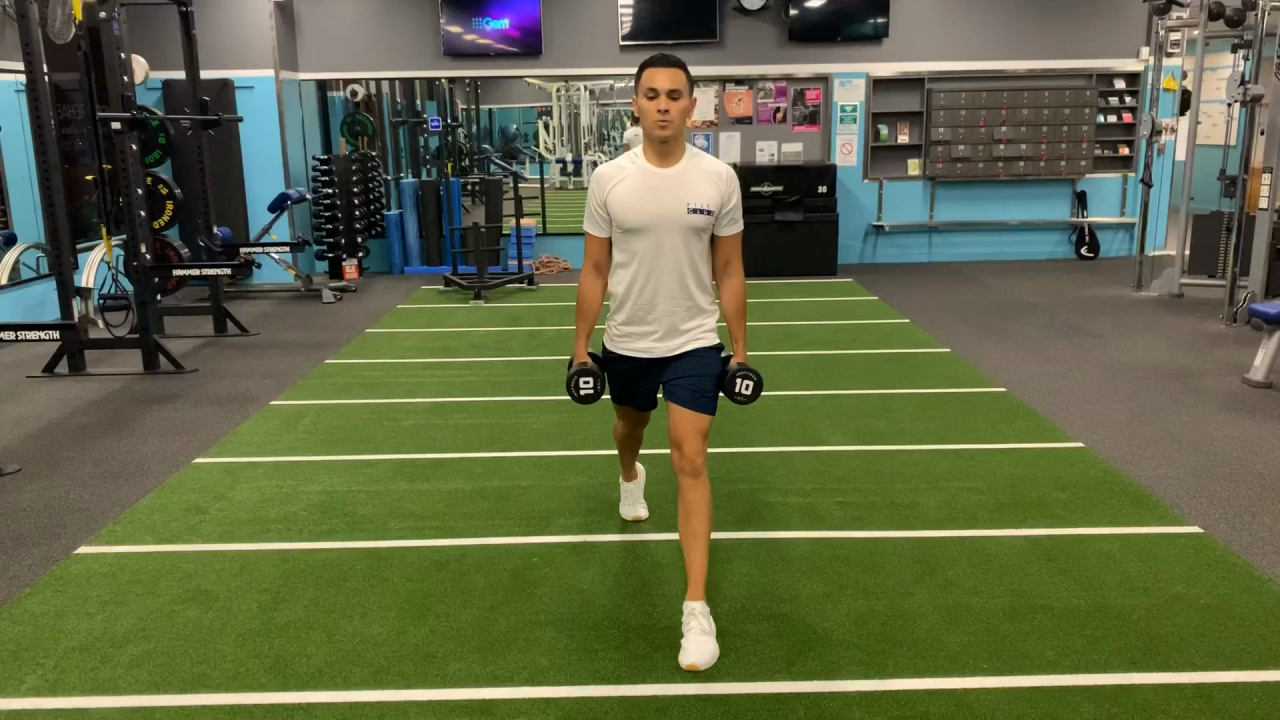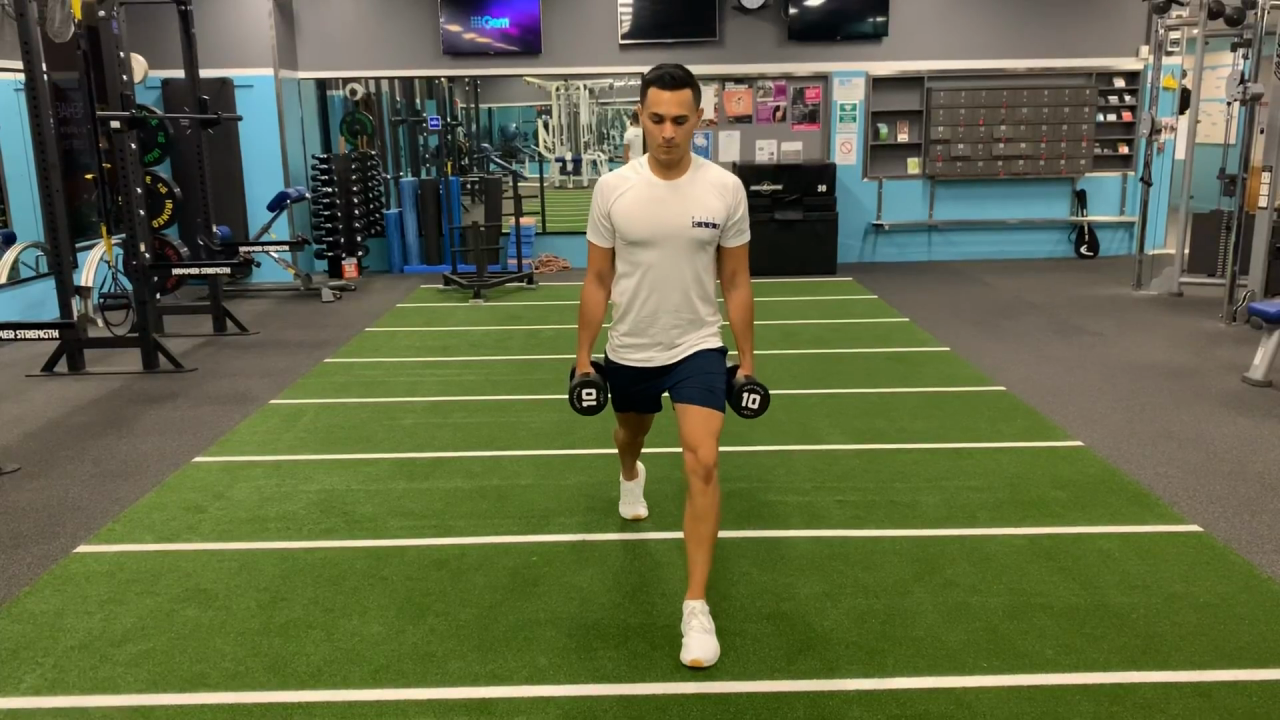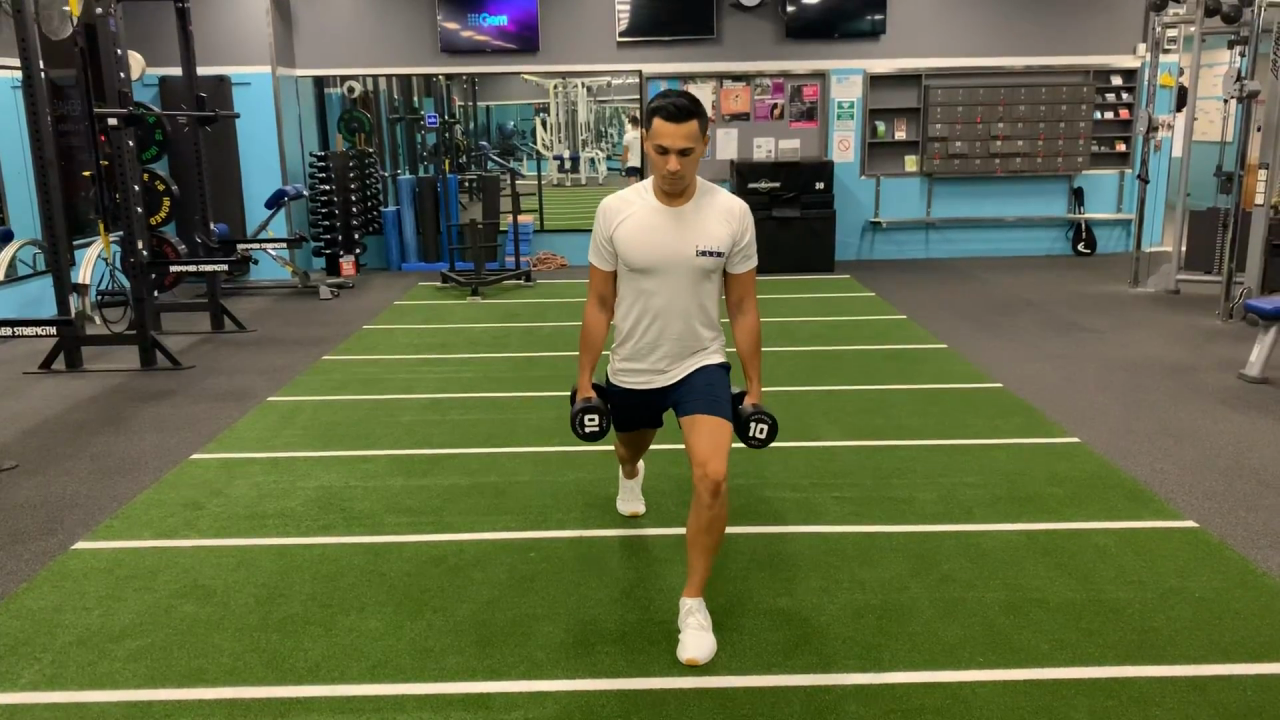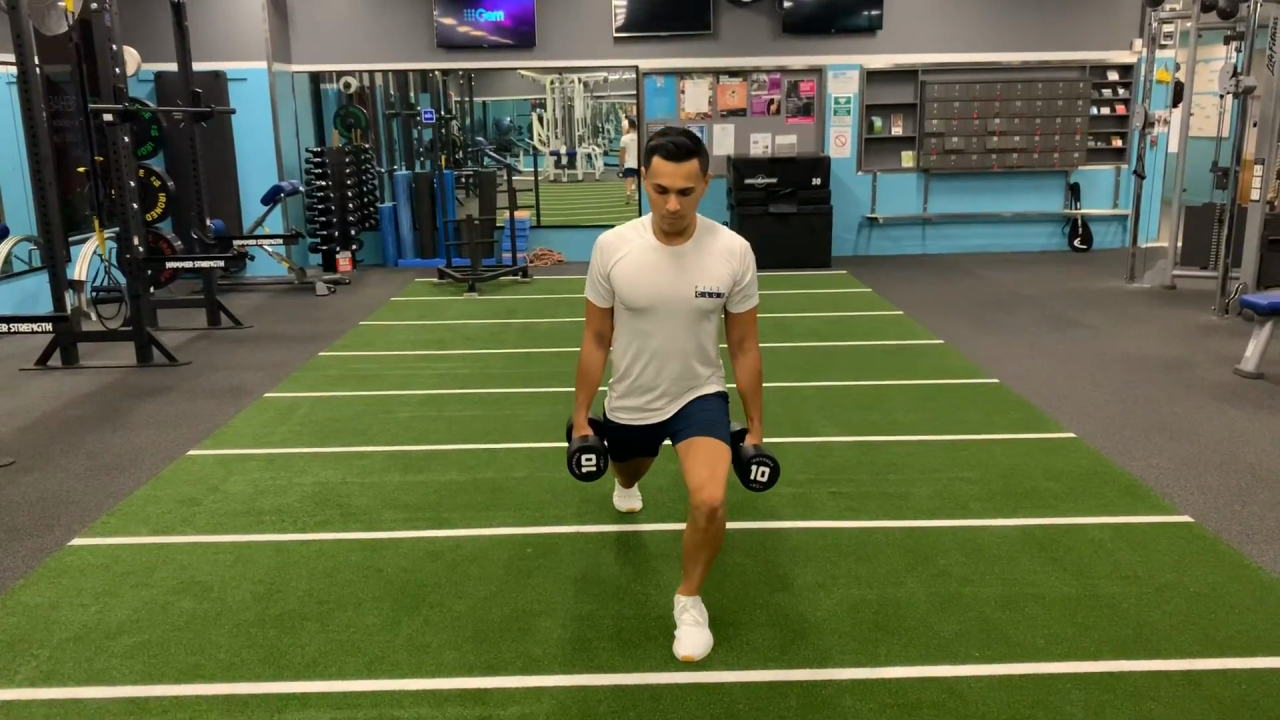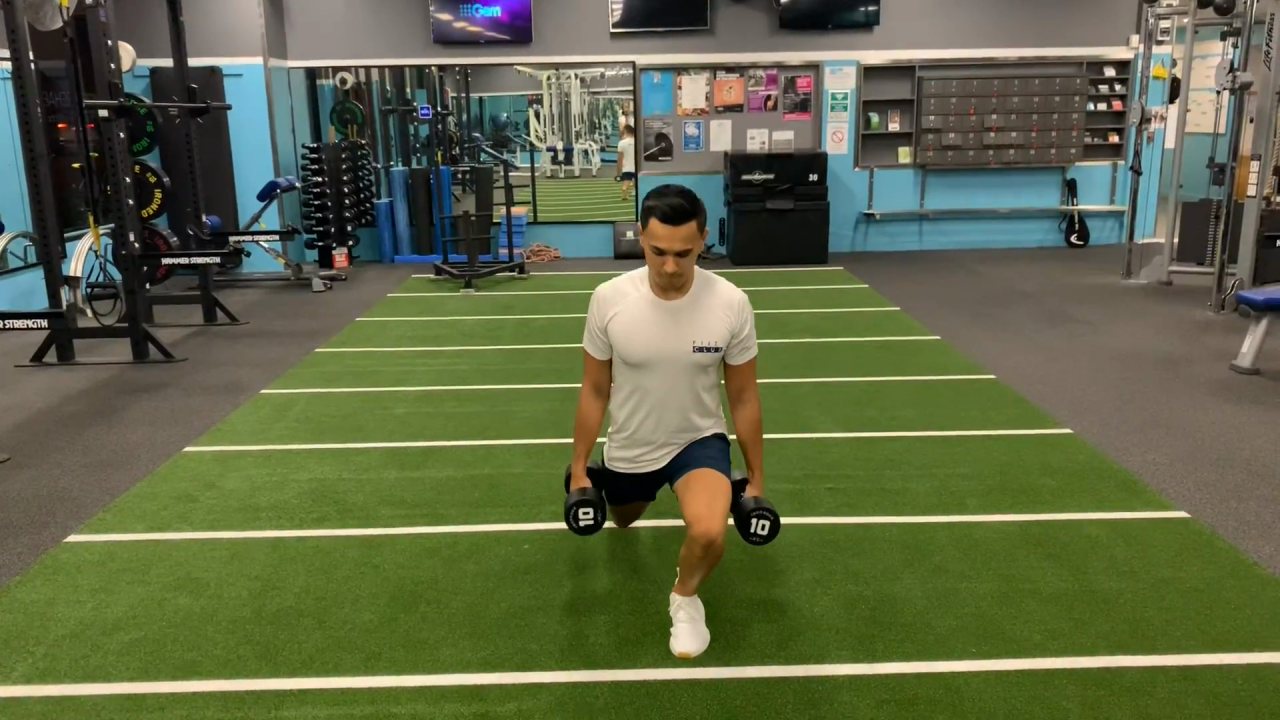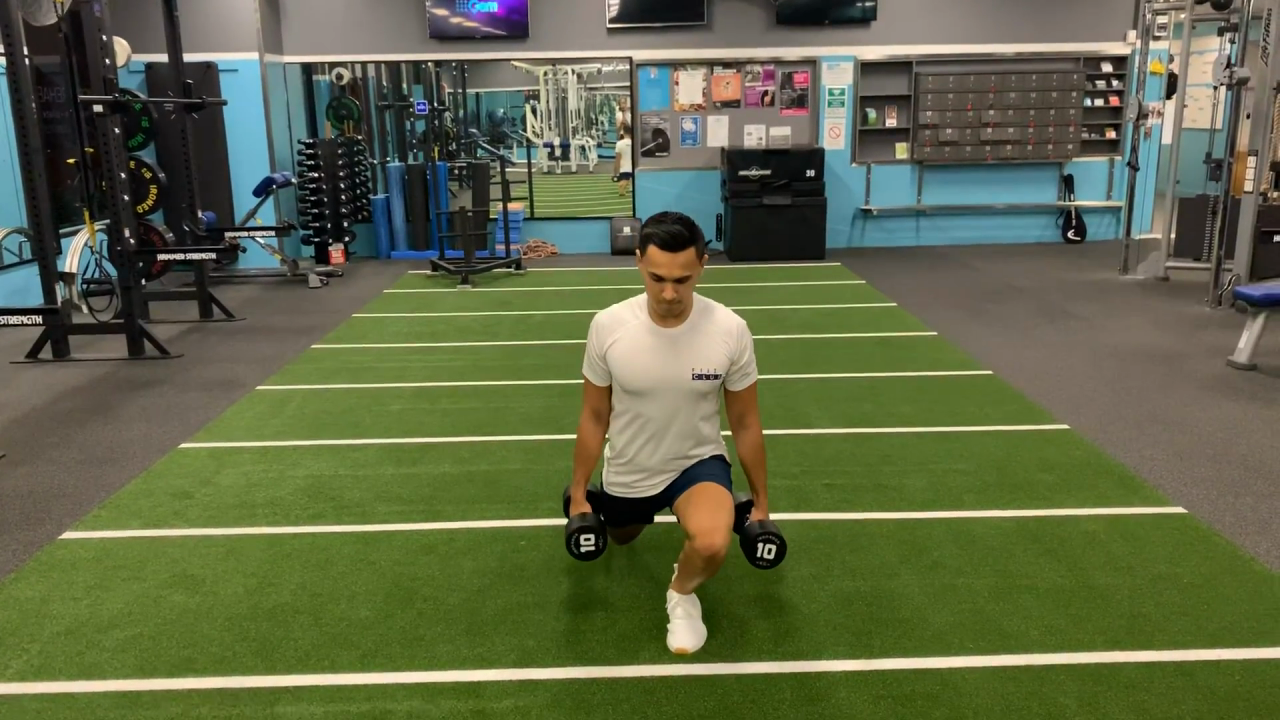
dt=0.5s
person 1, frame 1
left shoulder: (718, 177)
right shoulder: (609, 178)
left elbow: (729, 272)
right elbow: (595, 270)
left wrist: (739, 348)
right wrist: (581, 344)
left hip: (694, 343)
right hip: (627, 343)
left knee: (690, 463)
right knee: (629, 426)
left ankle: (697, 608)
right ankle: (630, 477)
person 1, frame 2
left shoulder: (725, 187)
right shoulder: (613, 187)
left elbow: (736, 283)
right elbow: (598, 280)
left wrist: (746, 359)
right wrist: (583, 355)
left hip: (698, 348)
right hip: (629, 351)
left knee: (702, 465)
right knee: (630, 432)
left ankle: (696, 605)
right ankle: (631, 475)
person 1, frame 3
left shoulder: (732, 213)
right shoulder: (615, 211)
left elbow: (743, 308)
right elbow: (599, 304)
left wrist: (754, 386)
right wrist: (584, 380)
left hip: (702, 365)
right hip: (631, 371)
left knee: (712, 478)
right knee: (632, 445)
left ankle: (693, 603)
right ankle: (630, 472)
person 1, frame 4
left shoulder: (733, 252)
right shoulder: (612, 247)
left elbow: (744, 346)
right elbow: (596, 340)
left wrist: (755, 425)
right wrist: (581, 415)
left hip: (700, 396)
right hip: (630, 404)
left knee: (709, 502)
right knee: (628, 477)
left ankle: (689, 599)
right ankle: (628, 480)
person 1, frame 5
left shoulder: (731, 303)
right shoulder: (609, 299)
left elbow: (744, 398)
right elbow: (595, 392)
left wrist: (756, 477)
right wrist: (578, 467)
left hip: (699, 440)
right hip: (629, 447)
left knee: (709, 532)
right knee: (623, 518)
left ankle: (685, 595)
right ankle: (635, 493)
person 1, frame 6
left shoulder: (731, 330)
right shoulder: (608, 326)
left elbow: (745, 423)
right elbow: (594, 416)
left wrist: (760, 501)
right wrist: (578, 493)
left hip: (698, 462)
right hip: (628, 472)
left knee: (712, 544)
right knee: (622, 538)
left ankle: (681, 592)
right ankle: (637, 513)
